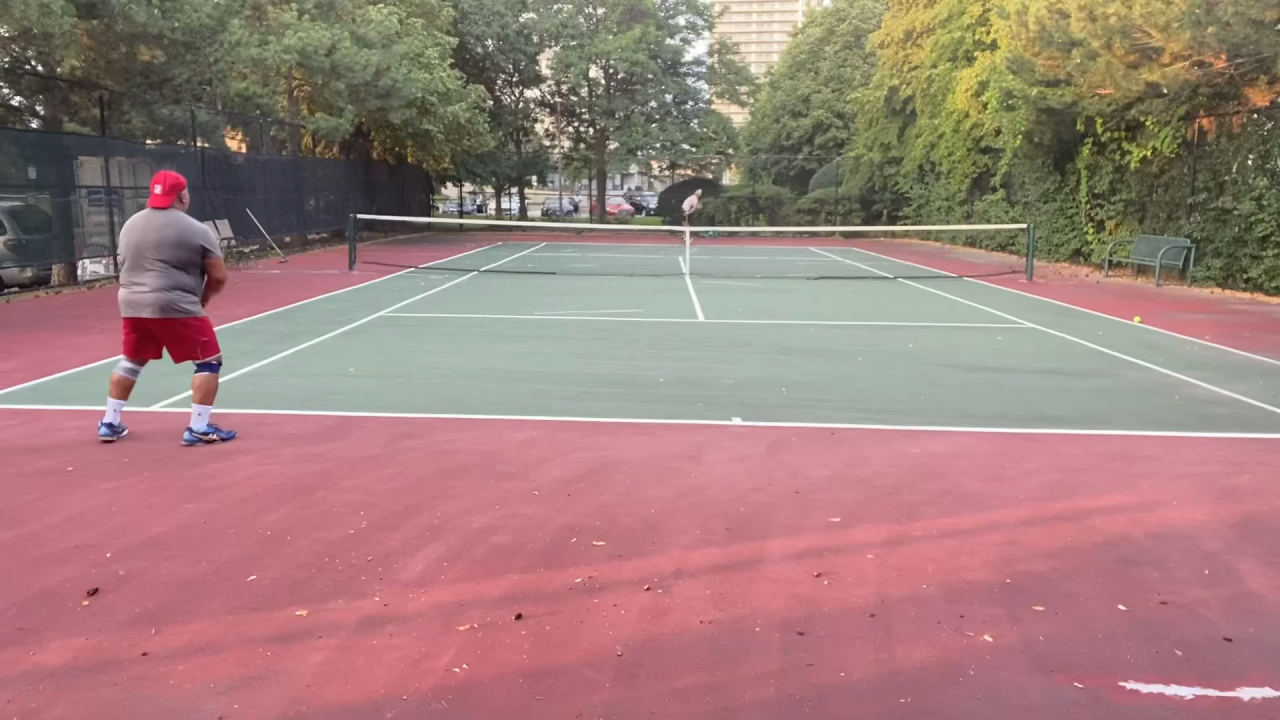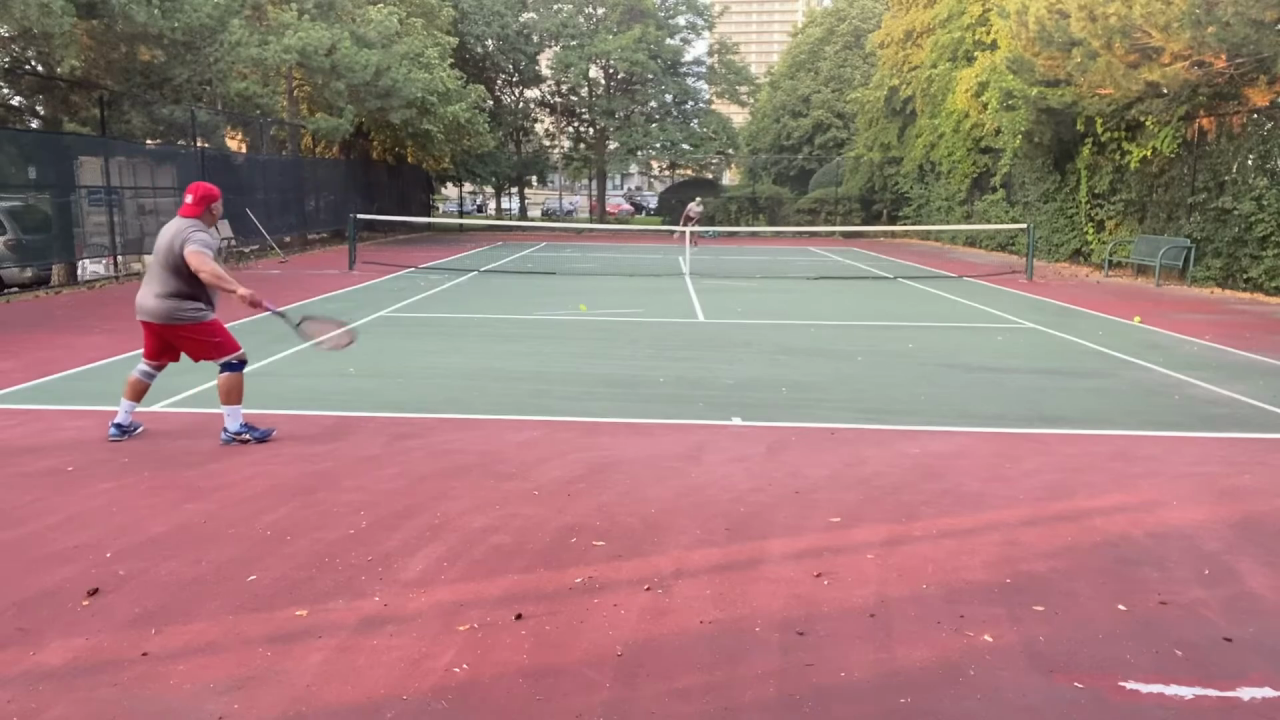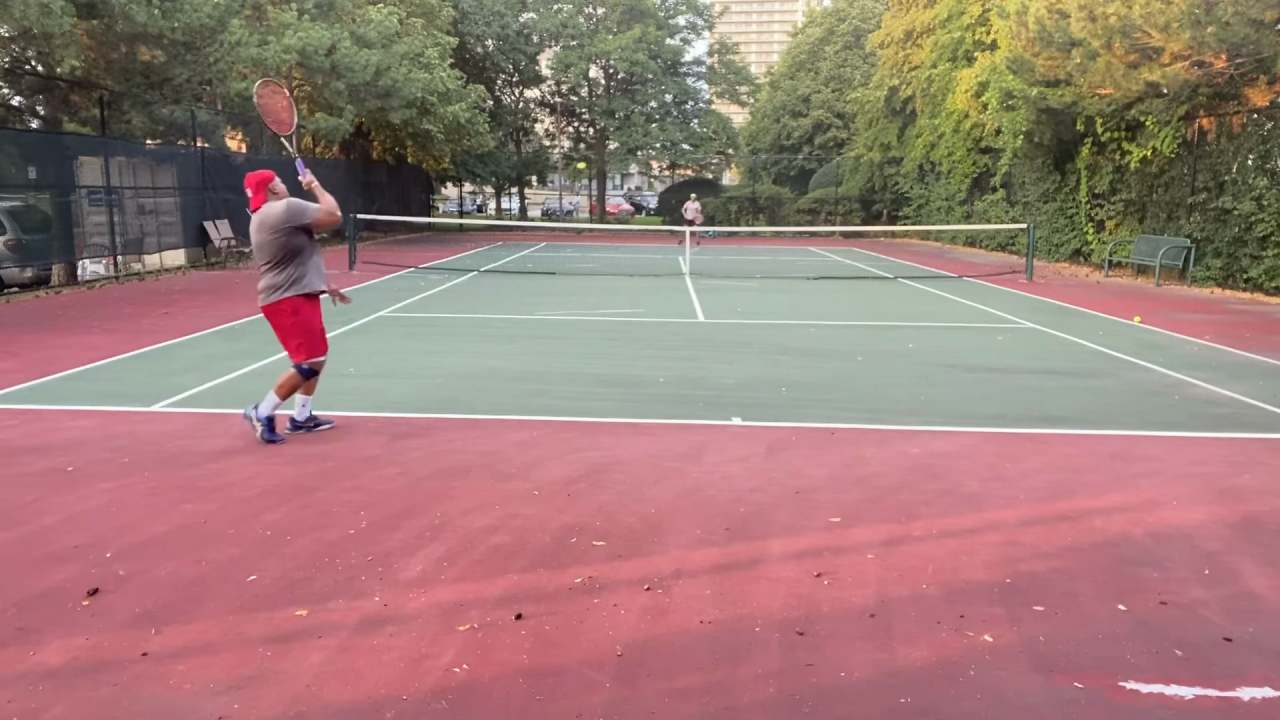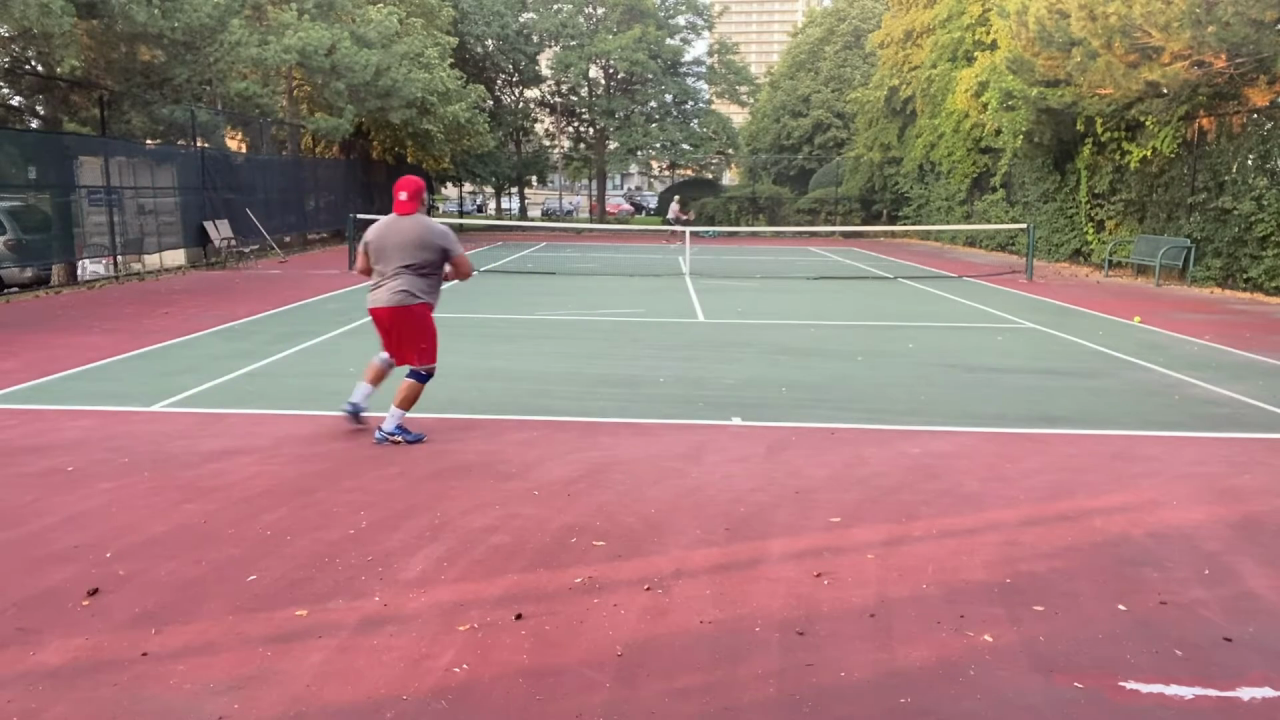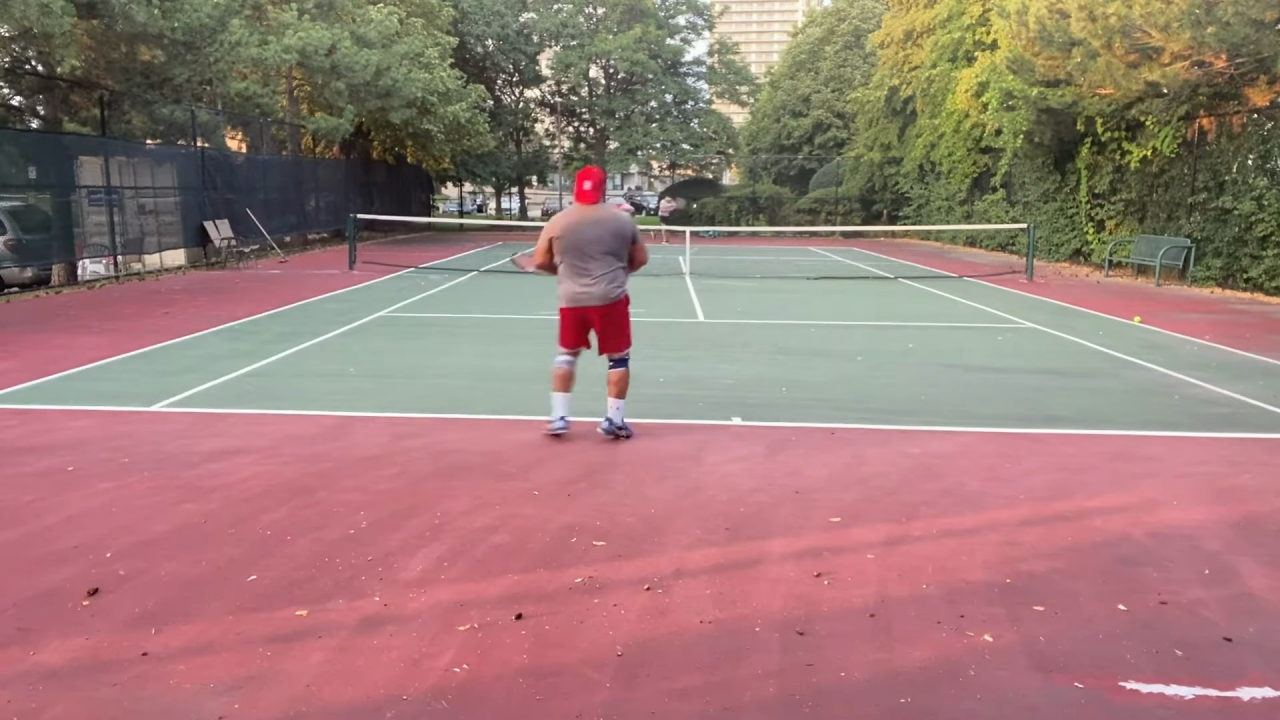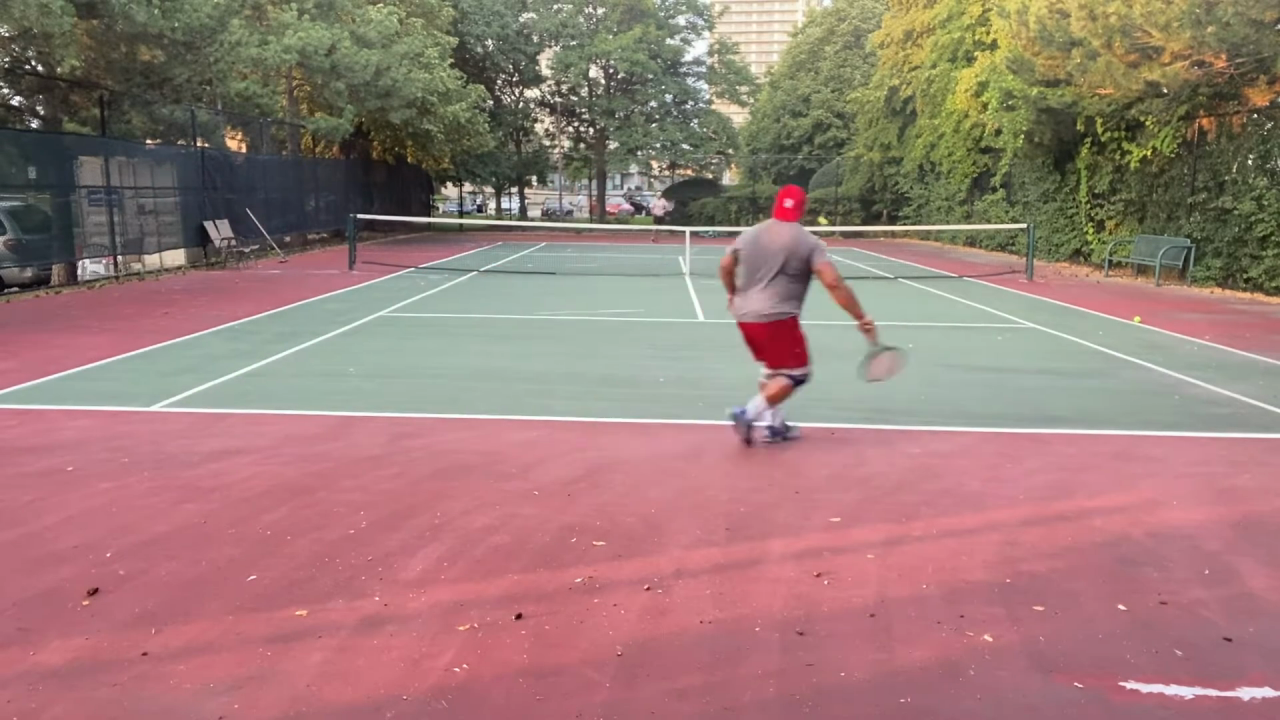
dt=0.7s
person 1, frame 1
left shoulder: (131, 224)
right shoulder: (197, 231)
left elbow: (128, 266)
right elbow: (219, 277)
right wrist: (203, 298)
left hip: (133, 305)
right hip: (176, 307)
left knee: (130, 361)
right knee: (209, 362)
left ankle: (110, 423)
right ankle: (199, 428)
person 1, frame 2
left shoulder: (175, 225)
right shoulder: (198, 236)
right elbow: (204, 267)
right wrist: (239, 290)
left hip: (150, 309)
right hip: (183, 313)
left knee: (151, 363)
right knee: (233, 361)
left ankle: (120, 422)
right ankle: (234, 428)
person 1, frame 3
left shoulder: (262, 219)
right shoulder: (285, 209)
right elbow: (334, 216)
left wrist: (324, 285)
right wrist: (315, 186)
left hip: (295, 296)
right hip: (288, 300)
left knee: (311, 358)
right knee: (311, 363)
left ankle: (302, 416)
right ankle: (263, 412)
person 1, frame 4
left shoulder: (375, 229)
right shoulder: (438, 232)
left elbow: (362, 268)
right elbow: (465, 271)
right wrist: (446, 275)
left hip: (378, 303)
right hip: (409, 305)
left knee: (391, 354)
right knee: (423, 368)
left ankle: (356, 401)
right ankle: (389, 428)
person 1, frame 5
left shoulder: (558, 222)
right shoulder: (623, 220)
left elbow: (540, 262)
right elbow: (641, 259)
left hip: (572, 301)
right hip: (610, 299)
left knee: (566, 355)
right knee: (619, 358)
left ankle: (558, 418)
right ankle: (614, 419)
person 1, frame 6
left shoulder: (749, 234)
right shoulder: (808, 242)
left elbow: (725, 267)
right elbow: (834, 283)
left wrist: (733, 294)
right wrist: (862, 318)
left hip: (745, 315)
right hip: (777, 317)
left knee: (773, 368)
right knee: (797, 374)
left ankle: (773, 424)
right ankle: (748, 413)
